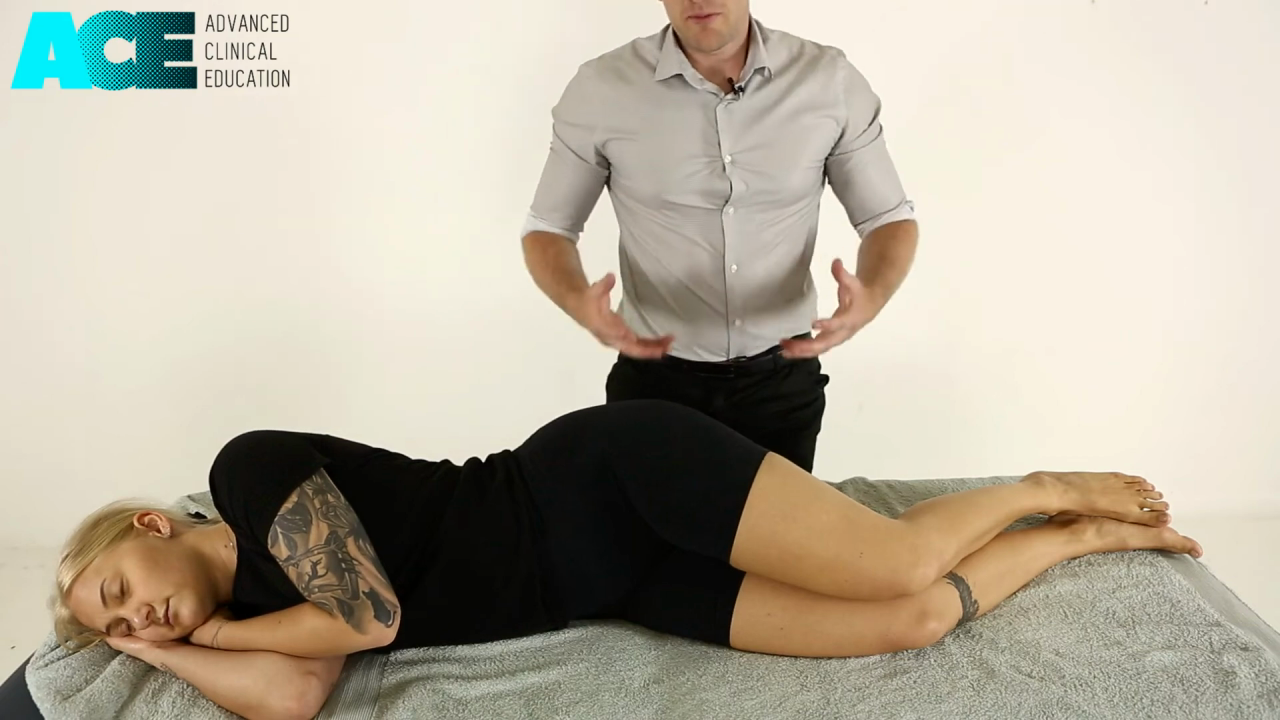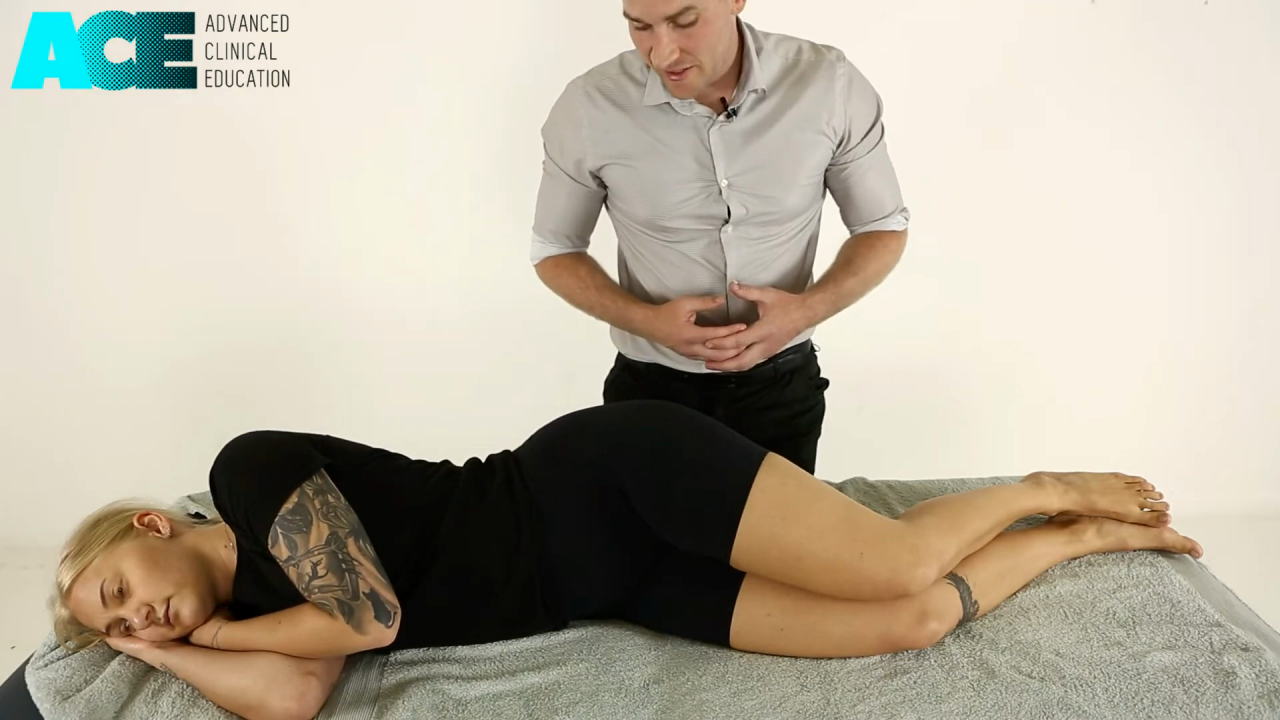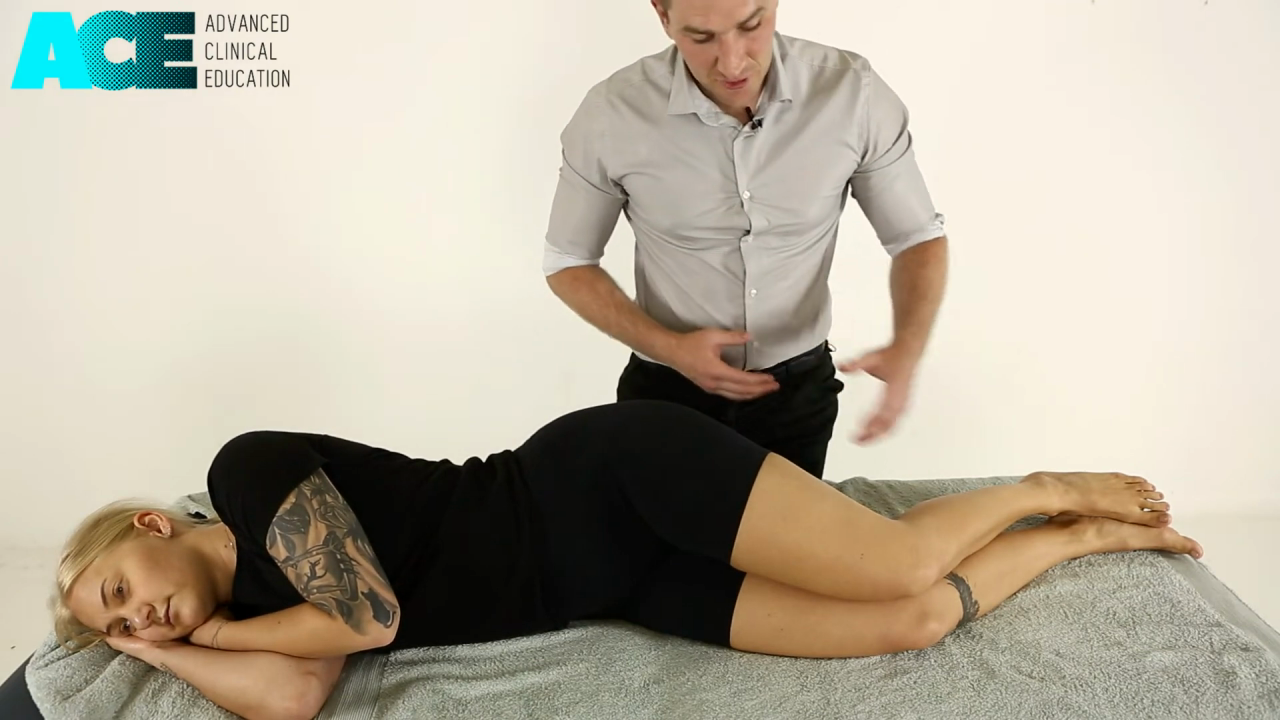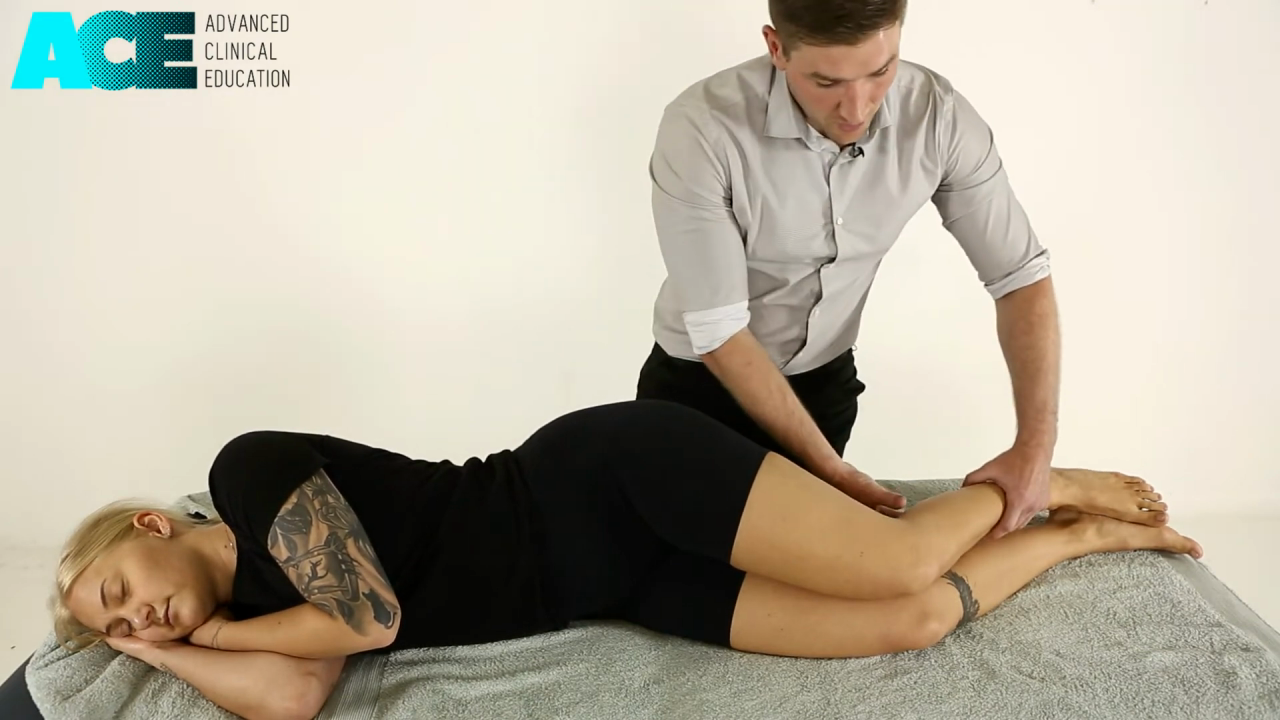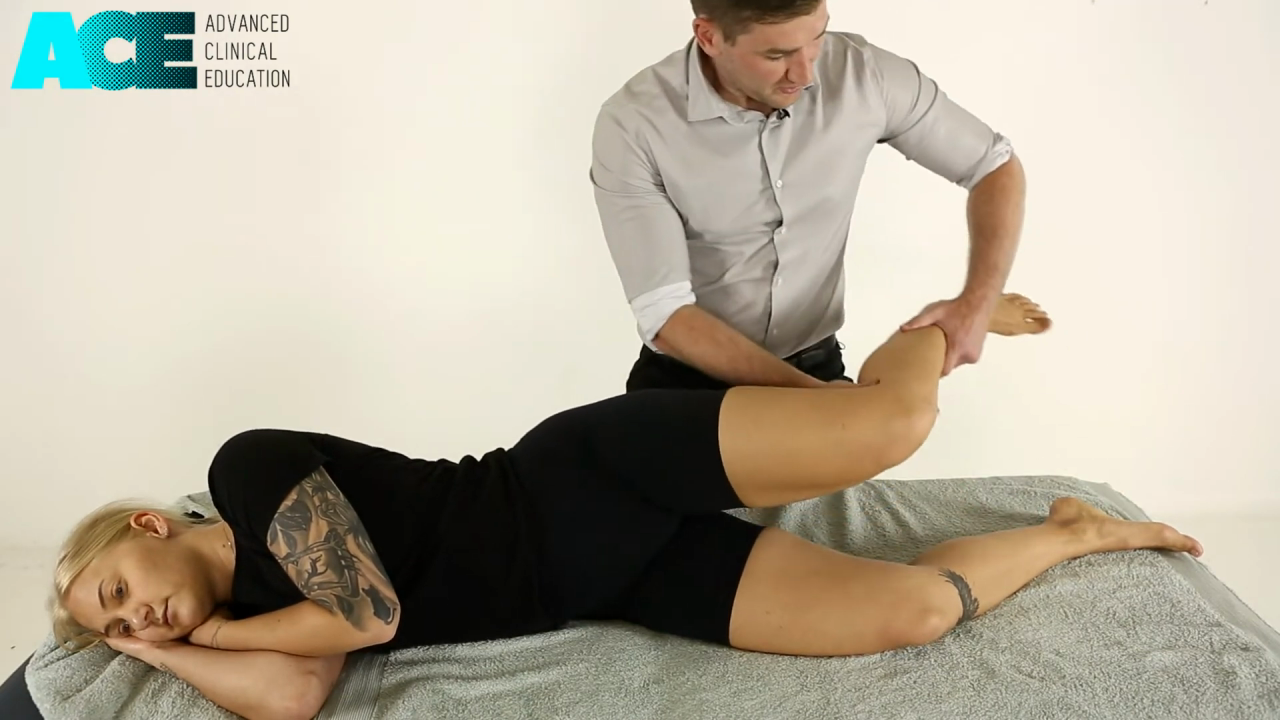
dt=1s
person 1, frame 1
left shoulder: (251, 470)
right shoulder: (264, 603)
left elbow: (373, 614)
left wrist: (214, 626)
left hip: (611, 473)
right hip: (621, 586)
left knee: (899, 567)
right knee: (910, 620)
left ankle: (1051, 490)
right ankle: (1085, 537)
person 1, frame 2
left shoulder: (250, 470)
right shoulder: (263, 606)
left elbow: (374, 614)
left wrist: (219, 627)
left hip: (613, 477)
right hip: (625, 589)
left knee: (899, 567)
right knee: (912, 620)
left ankle: (1049, 490)
right ankle: (1081, 539)
person 1, frame 3
left shoulder: (247, 472)
right shoulder: (260, 602)
left elbow: (372, 616)
left wrist: (224, 620)
left hip: (611, 478)
right hip: (622, 588)
left knee: (898, 570)
right knee: (911, 622)
left ankle: (1048, 491)
right ankle: (1084, 539)
person 1, frame 4
left shoulder: (249, 471)
right shoulder: (258, 603)
left elbow: (372, 616)
left wrist: (220, 624)
left hip: (606, 479)
right hip: (616, 588)
left knee: (900, 566)
right knee: (912, 622)
left ankle: (1035, 480)
right ankle: (1075, 536)
person 1, frame 5
left shoulder: (248, 468)
right shoulder: (253, 607)
left elbow: (371, 613)
left hip: (599, 479)
right hip: (616, 584)
left knee: (890, 424)
right knee: (913, 613)
left ankle: (937, 323)
right ankle: (1073, 531)
person 2, frame 1
left shoulder: (829, 80)
right shoulder: (600, 89)
left elbow: (891, 219)
right elbow: (547, 229)
left wrist: (872, 297)
right wrist: (578, 305)
left hip: (782, 379)
right hip: (654, 379)
person 2, frame 2
left shoulder: (830, 85)
right shoulder: (589, 108)
left elbow: (883, 228)
right elbow: (554, 251)
left wrist: (808, 309)
right wrist: (646, 320)
left hip: (782, 384)
right hip: (652, 387)
person 2, frame 3
left shoulder: (852, 93)
right shoulder: (610, 115)
left elbow: (918, 236)
right elbow: (567, 263)
left wrist: (907, 351)
right wrist: (669, 349)
left hip: (798, 389)
right hip: (667, 391)
person 2, frame 4
left shoulder: (939, 117)
right shoulder: (701, 130)
left elbow: (1022, 276)
right elbow: (719, 333)
left wrist: (1035, 445)
right wrist: (833, 473)
left hip: (824, 383)
right hip: (698, 386)
person 2, frame 5
left shoulder: (866, 74)
right shoulder: (633, 126)
left elbow: (998, 166)
right elbow: (664, 315)
left wrist: (977, 303)
left hip: (817, 366)
right hip: (687, 383)
